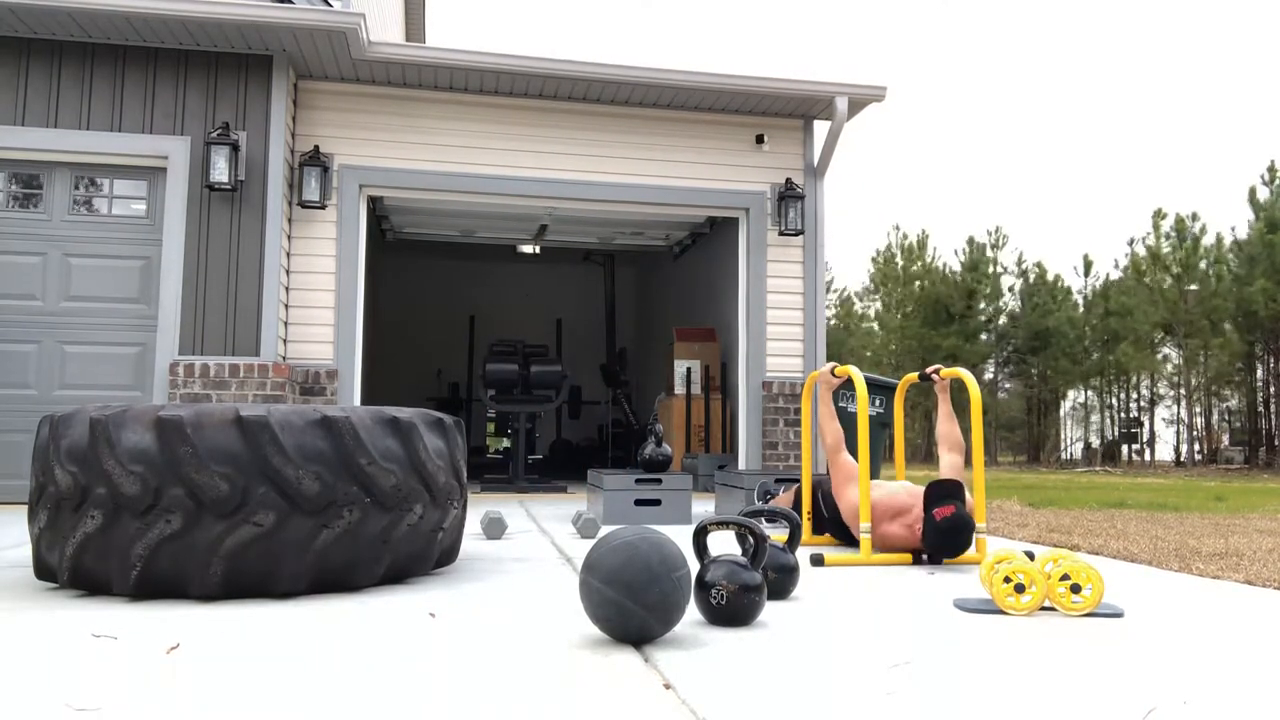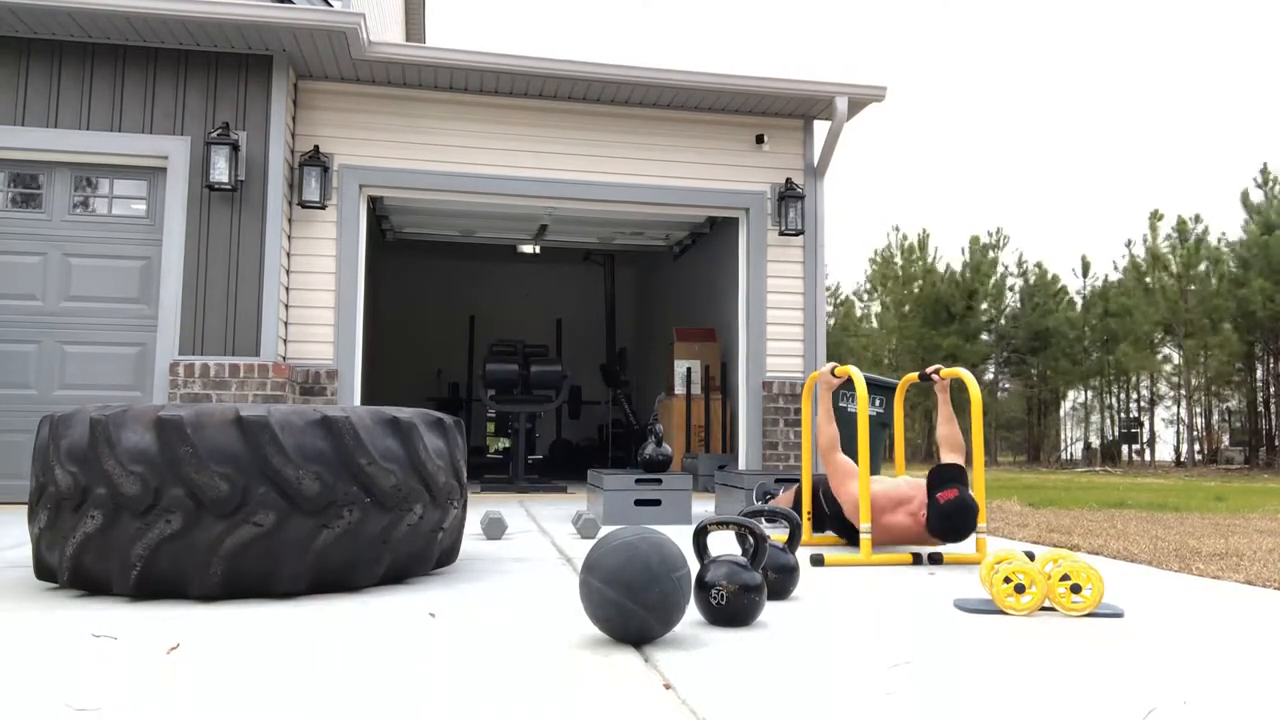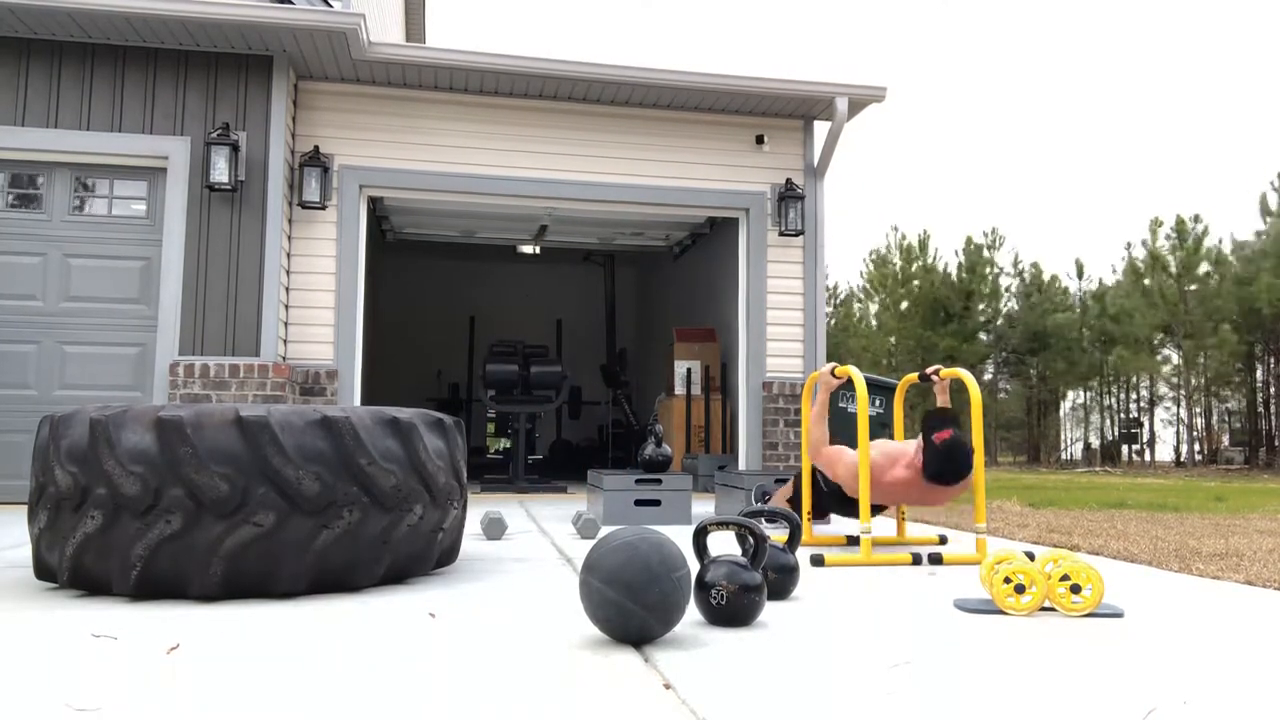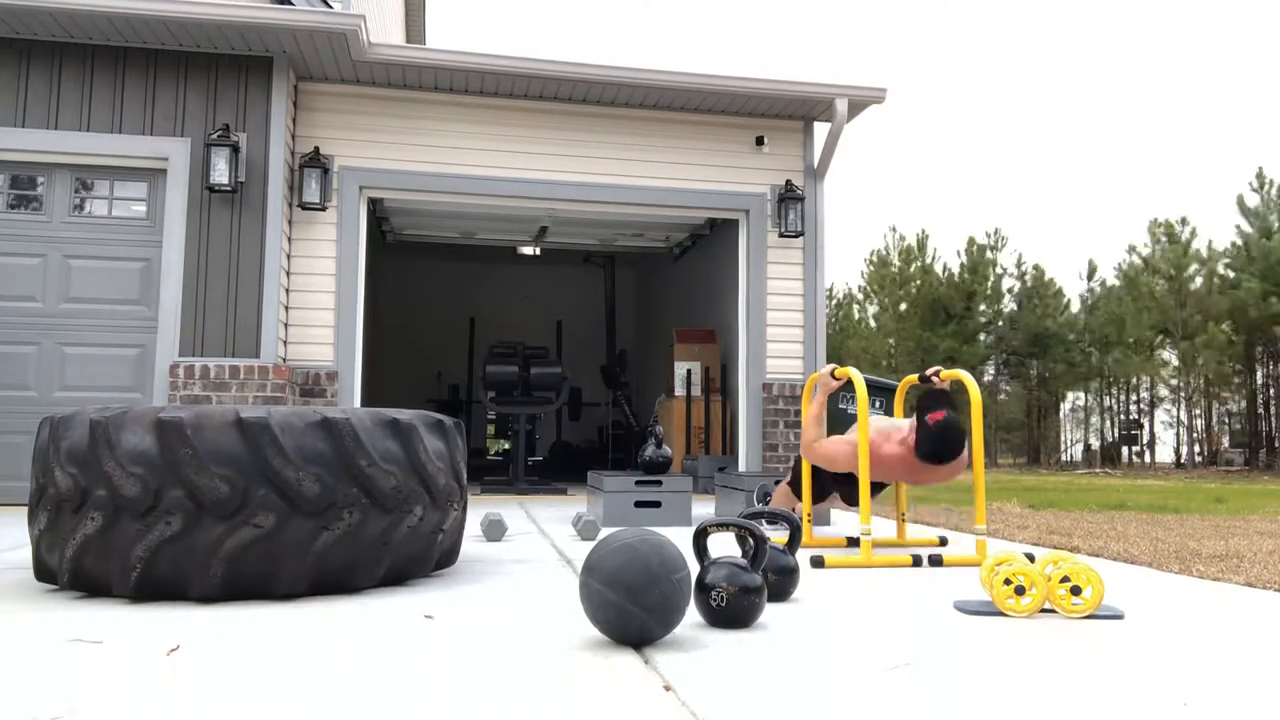
dt=0.1s
person 1, frame 1
right shoulder: (960, 517)
left elbow: (837, 452)
right elbow: (953, 453)
left wrist: (825, 390)
right wrist: (944, 396)
left hip: (834, 510)
left knee: (799, 494)
left ankle: (771, 503)
person 1, frame 2
left shoulder: (867, 507)
right shoulder: (964, 505)
left elbow: (830, 455)
right elbow: (953, 451)
left wrist: (825, 391)
right wrist: (943, 395)
left hip: (835, 506)
left knee: (799, 495)
left ankle: (769, 504)
person 1, frame 3
left shoulder: (867, 473)
right shoulder: (962, 479)
left elbow: (816, 451)
left wrist: (824, 390)
right wrist: (944, 394)
right hip: (871, 501)
left knee: (792, 495)
left ankle: (768, 508)
person 1, frame 4
right shoulder: (957, 461)
left elbow: (811, 447)
right elbow: (952, 434)
left wrist: (823, 391)
right wrist: (943, 391)
left hip: (837, 467)
right hip: (871, 484)
